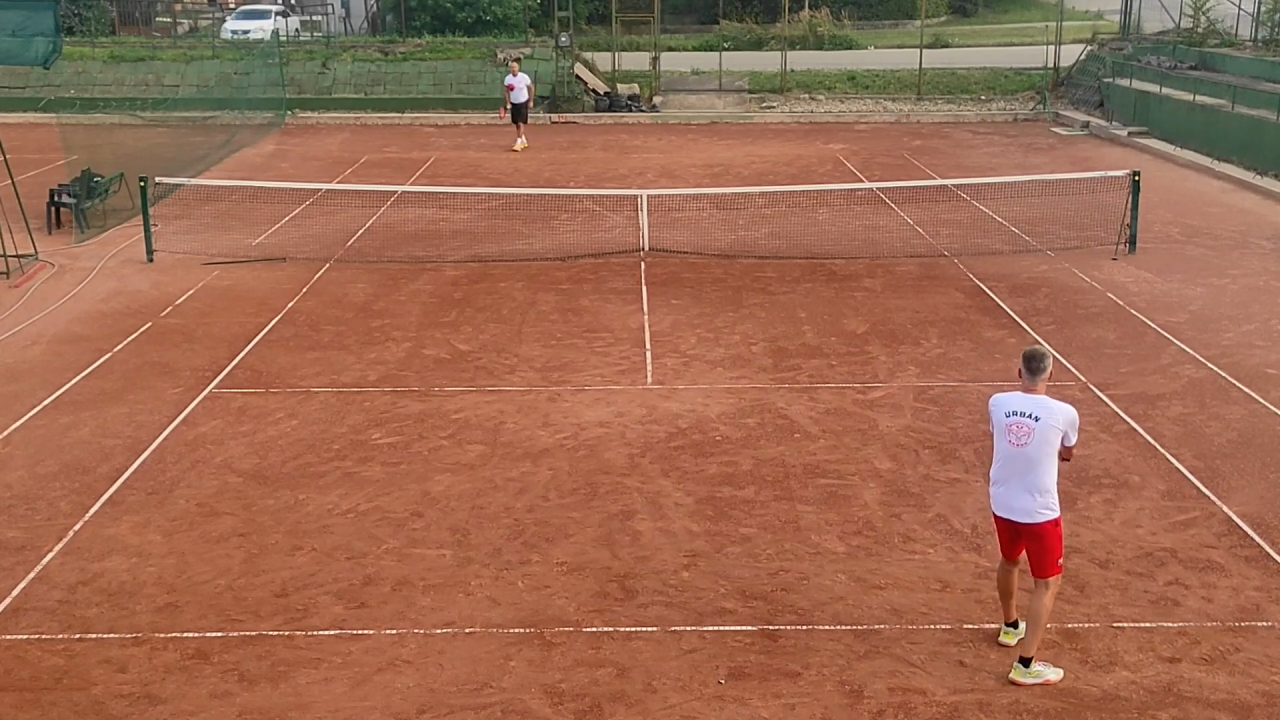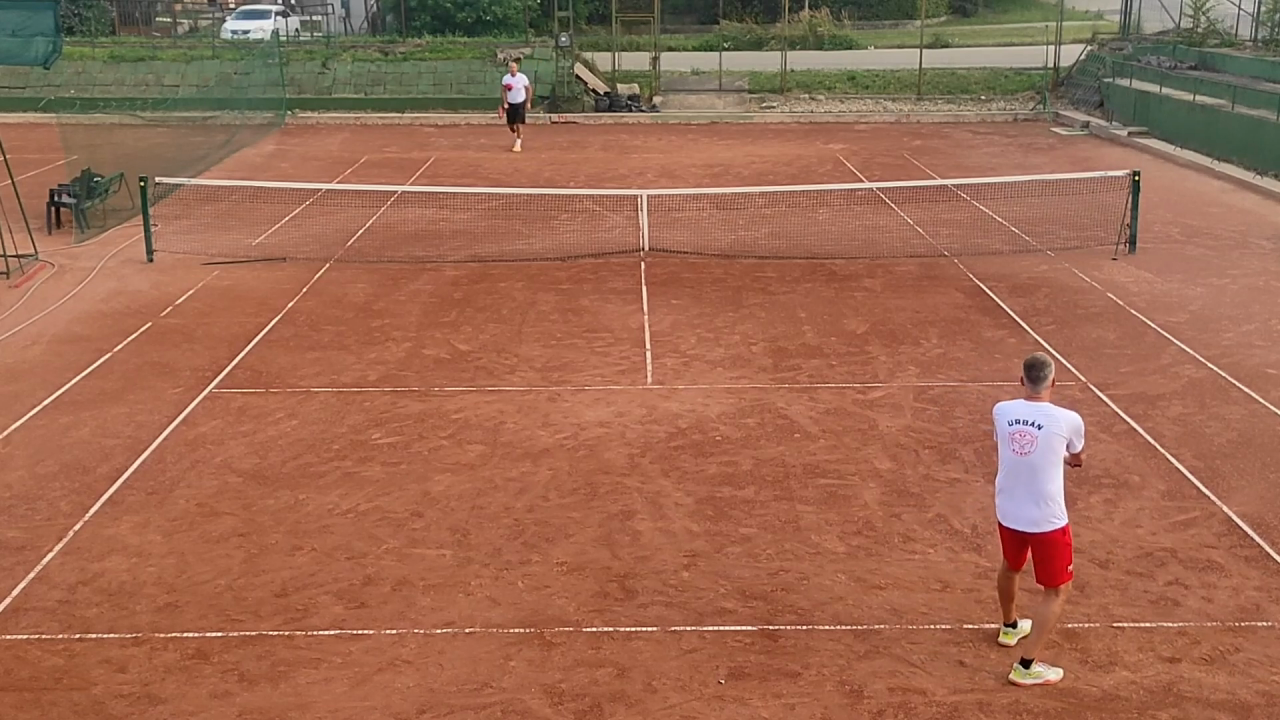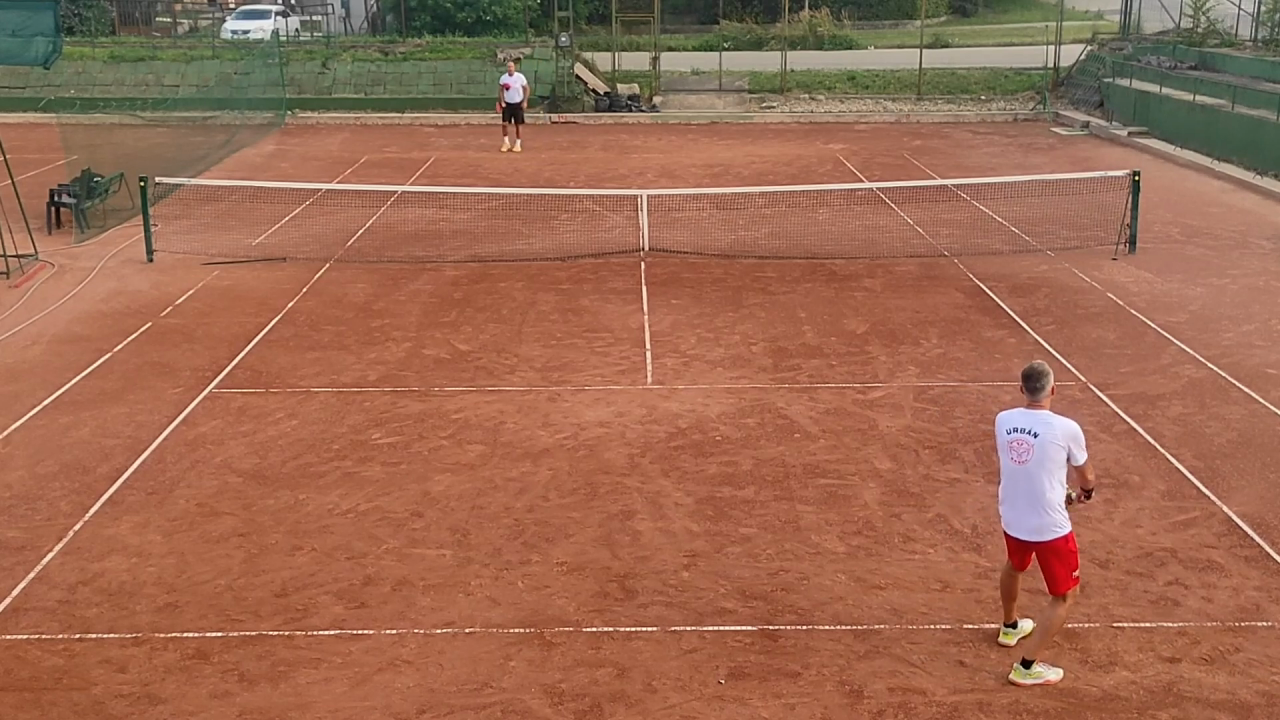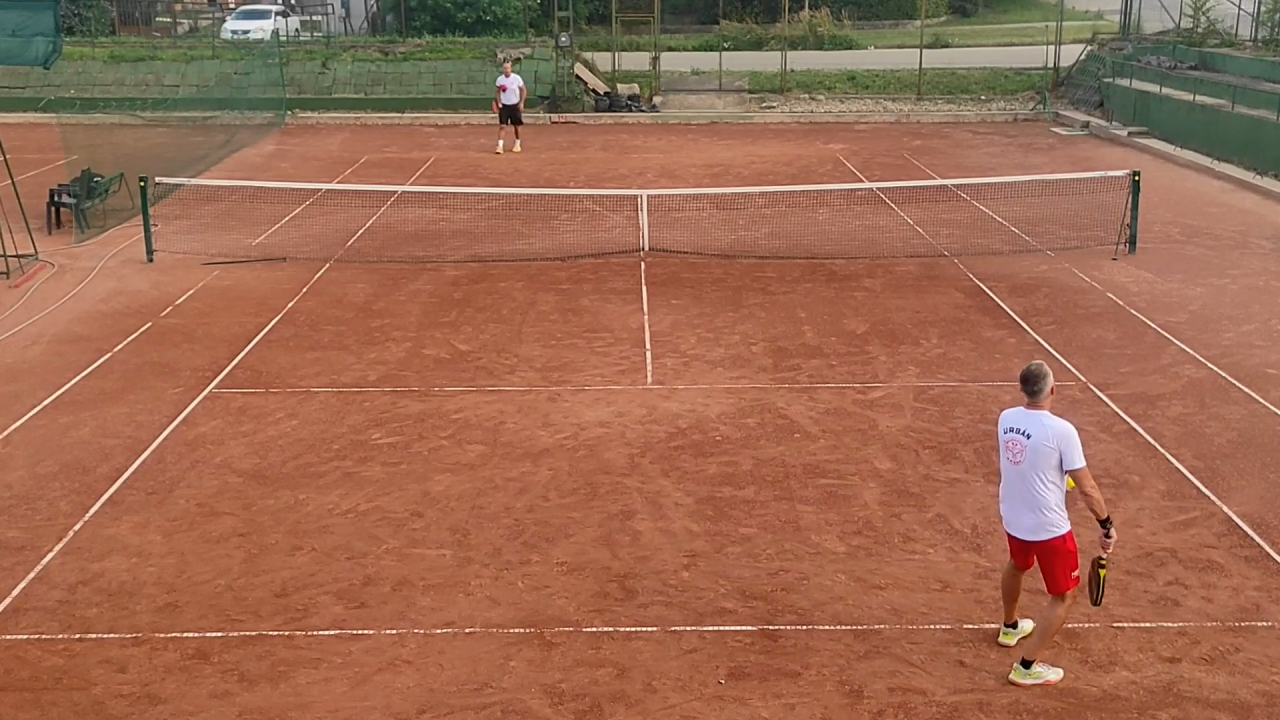
dt=0.2s
person 1, frame 1
left shoulder: (997, 403)
right shoulder: (1064, 413)
left hip: (1002, 505)
right hip: (1041, 512)
left knee: (1009, 562)
right knee: (1046, 585)
left ankle: (1011, 626)
right ankle: (1025, 665)
person 1, frame 2
left shoulder: (1001, 411)
right shoulder: (1068, 420)
right elbow: (1077, 459)
left hip: (1007, 514)
right hip: (1048, 520)
left knee: (1010, 567)
right knee: (1057, 591)
left ankle: (1010, 626)
right ankle: (1025, 666)
person 1, frame 3
left shoulder: (1003, 421)
right shoulder: (1066, 429)
right elbow: (1086, 477)
right wrist: (1086, 492)
left hip: (1012, 521)
right hip: (1051, 527)
left knee: (1014, 567)
right knee: (1065, 595)
left ankle: (1010, 627)
right ankle: (1026, 667)
person 1, frame 4
left shoulder: (1007, 419)
right shoulder: (1062, 432)
right elbow: (1086, 487)
right wrist: (1107, 525)
left hip: (1012, 521)
right hip: (1049, 528)
left knee: (1016, 566)
right knee: (1064, 596)
left ankle: (1010, 627)
right ankle: (1026, 667)
